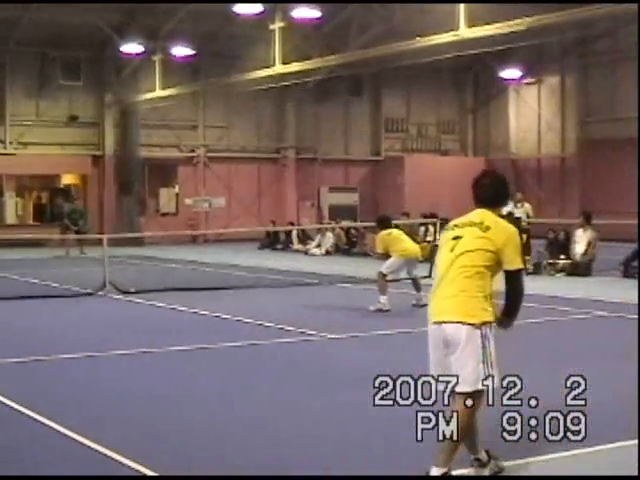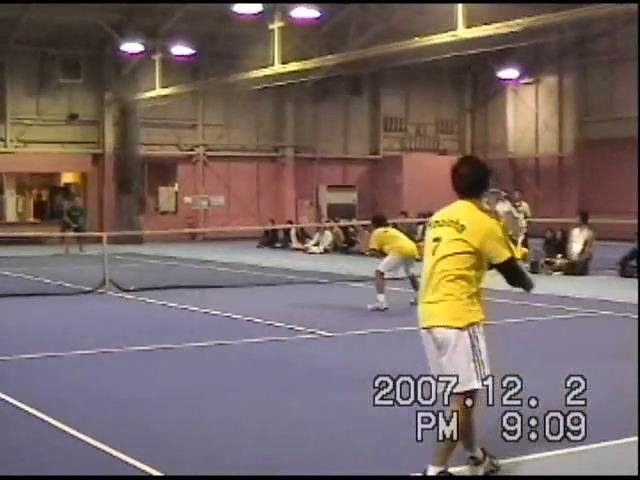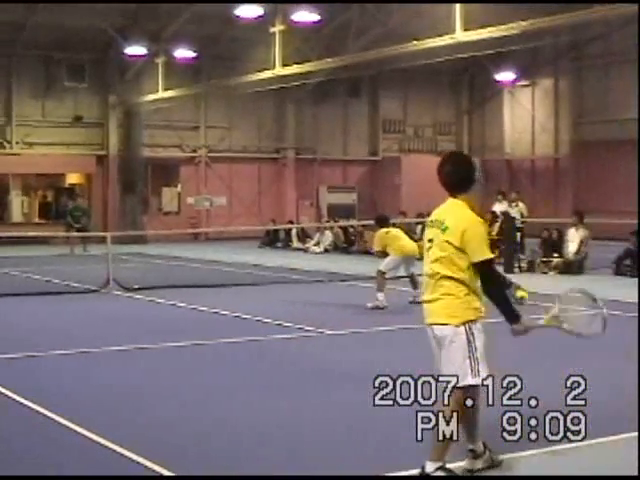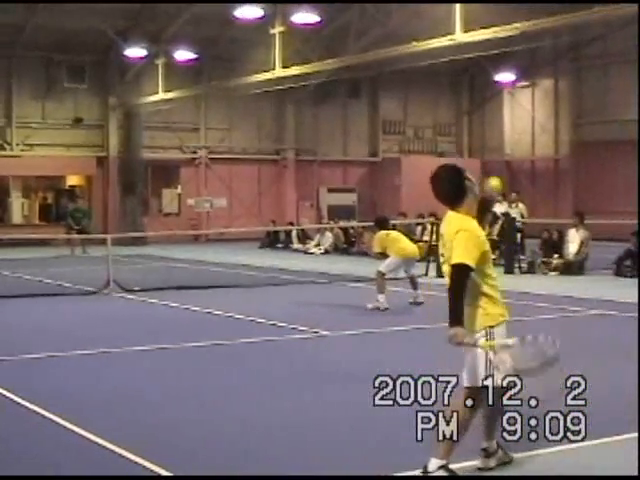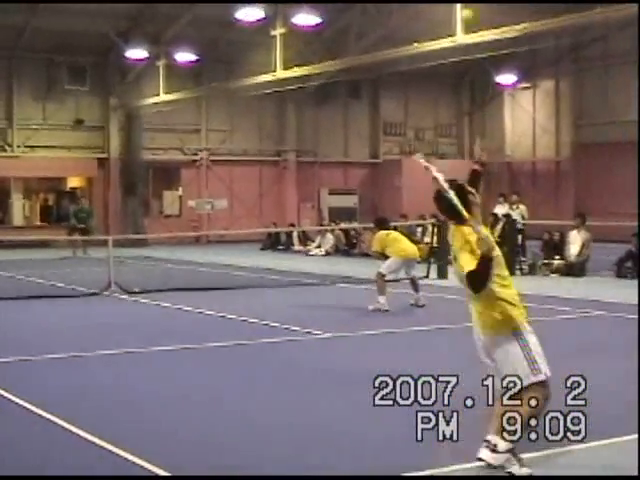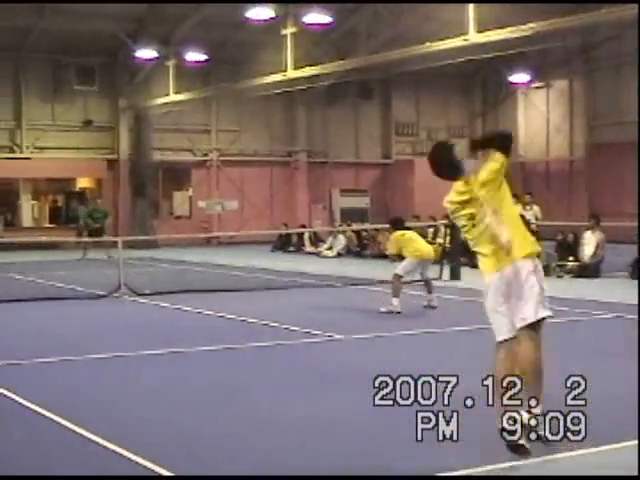
dt=0.3s
person 1, frame 1
left shoulder: (452, 226)
right shoulder: (505, 231)
right elbow: (514, 287)
right wrist: (507, 318)
left hip: (438, 315)
right hip: (469, 319)
left knee: (463, 395)
right knee: (468, 397)
left ankle: (480, 459)
right ankle: (438, 470)
person 1, frame 2
left shoulder: (438, 218)
right shoulder: (485, 224)
right elbow: (511, 272)
right wrist: (526, 282)
left hip: (430, 315)
right hip: (459, 318)
left knee: (461, 393)
right knee: (463, 396)
left ankle: (476, 457)
right ankle: (436, 469)
person 1, frame 3
left shoulder: (438, 216)
right shoulder: (470, 222)
right elbow: (487, 279)
left wrist: (507, 283)
right wrist: (513, 318)
left hip: (437, 313)
right hip: (459, 316)
left knee: (468, 387)
right knee: (460, 392)
left ankle: (477, 451)
right ankle: (433, 466)
person 1, frame 4
left shoulder: (454, 219)
right shoulder: (465, 231)
right elbow: (458, 279)
right wrist: (456, 324)
left hip: (485, 317)
right hip: (483, 319)
left knee: (494, 386)
right knee: (474, 394)
left ankle: (491, 449)
right ankle: (438, 461)
person 1, frame 5
left shoulder: (462, 229)
right shoulder: (471, 240)
left elbow: (465, 201)
right elbow: (476, 283)
right wrist: (484, 253)
left hip: (490, 325)
right hip: (505, 324)
right knee: (537, 392)
left ankle: (495, 444)
right ankle: (497, 446)
person 1, frame 6
left shoulder: (451, 200)
right shoulder: (484, 178)
right elbow: (506, 140)
left hip: (494, 271)
right hip: (518, 262)
left knee: (506, 347)
right knee: (528, 336)
left ankle: (508, 421)
right ankle: (532, 411)
